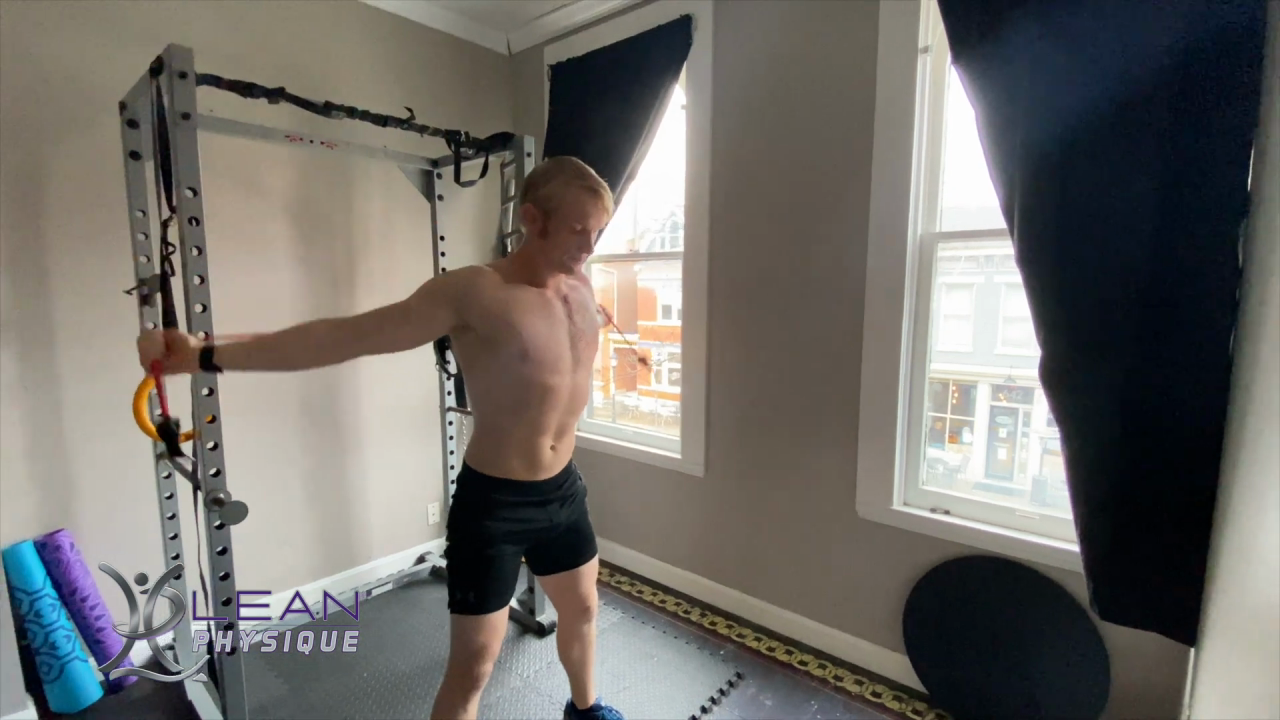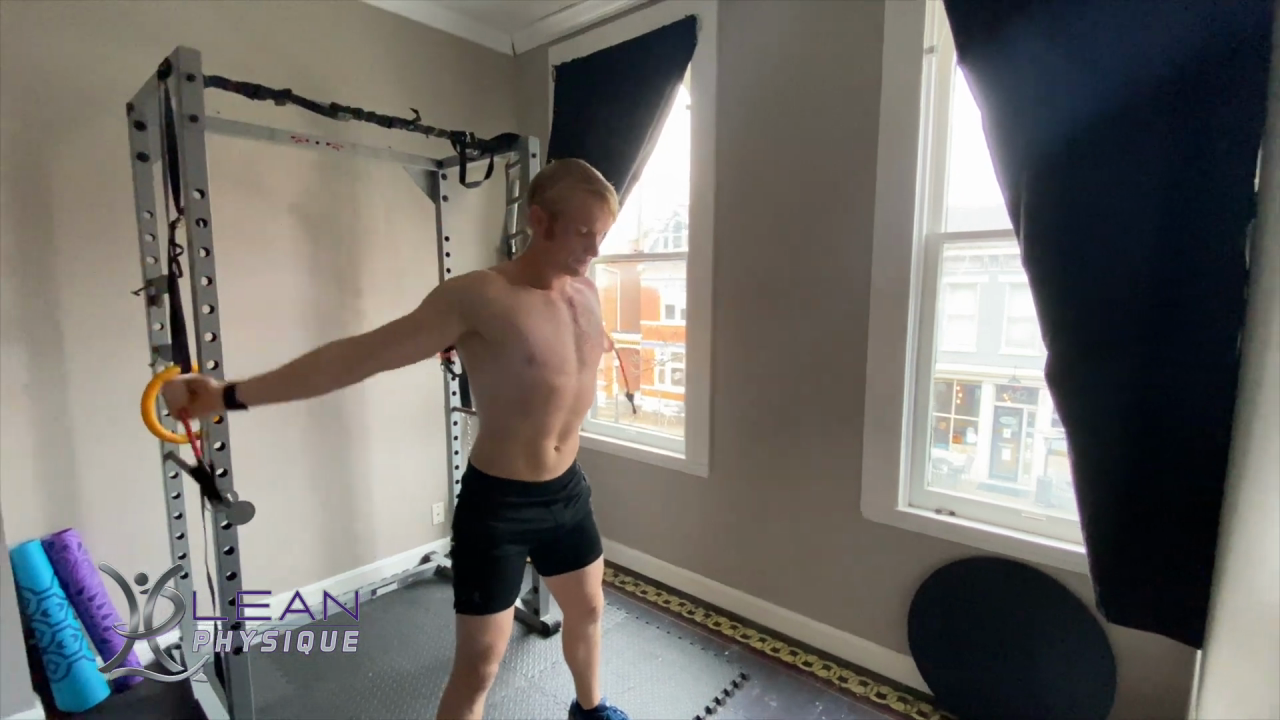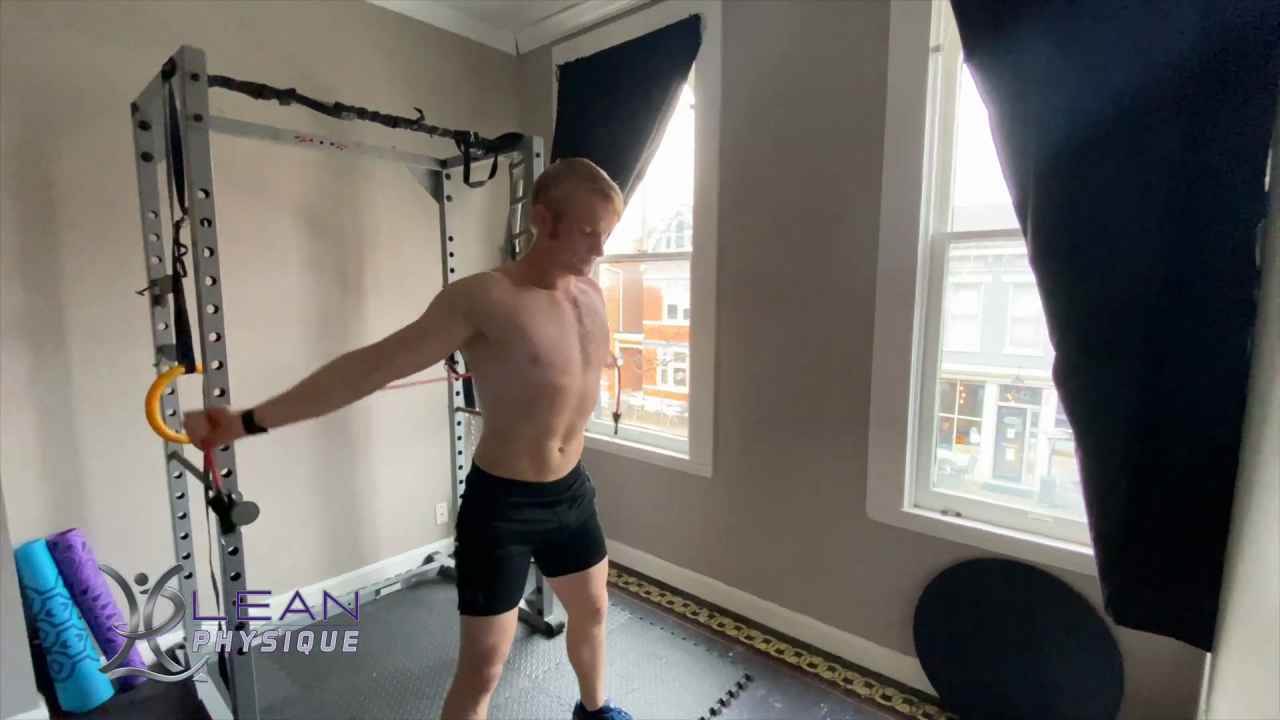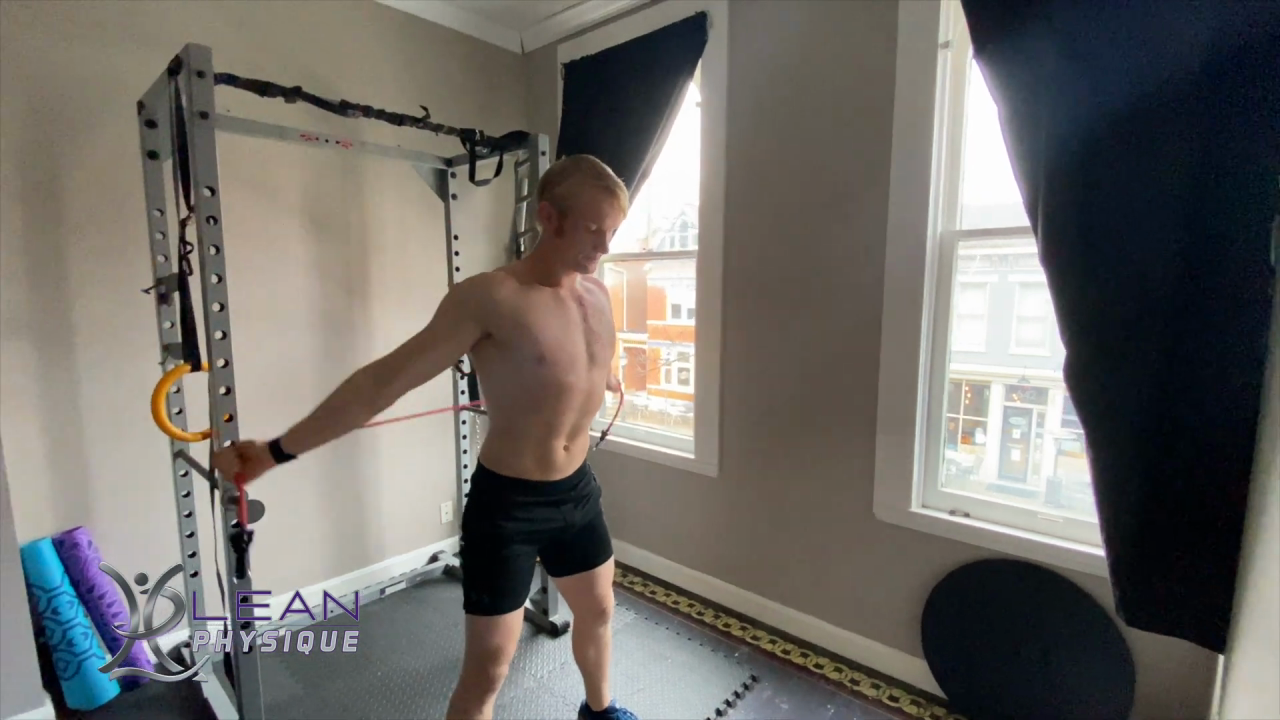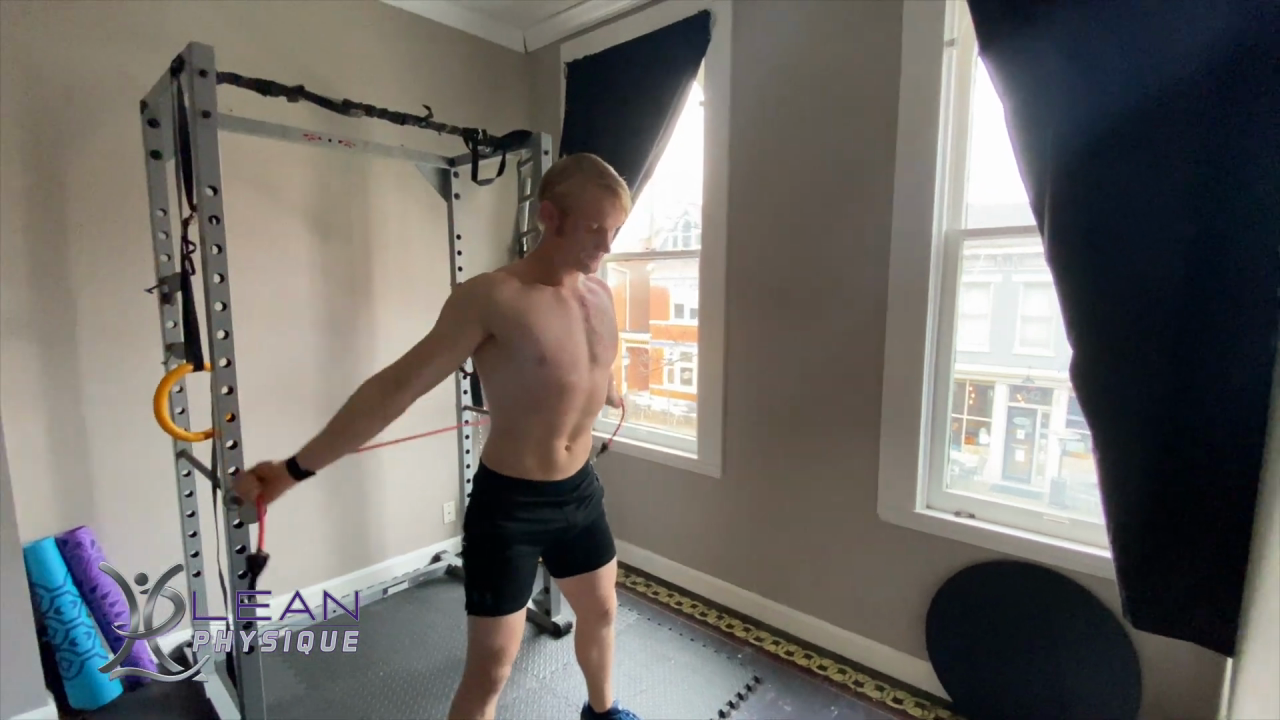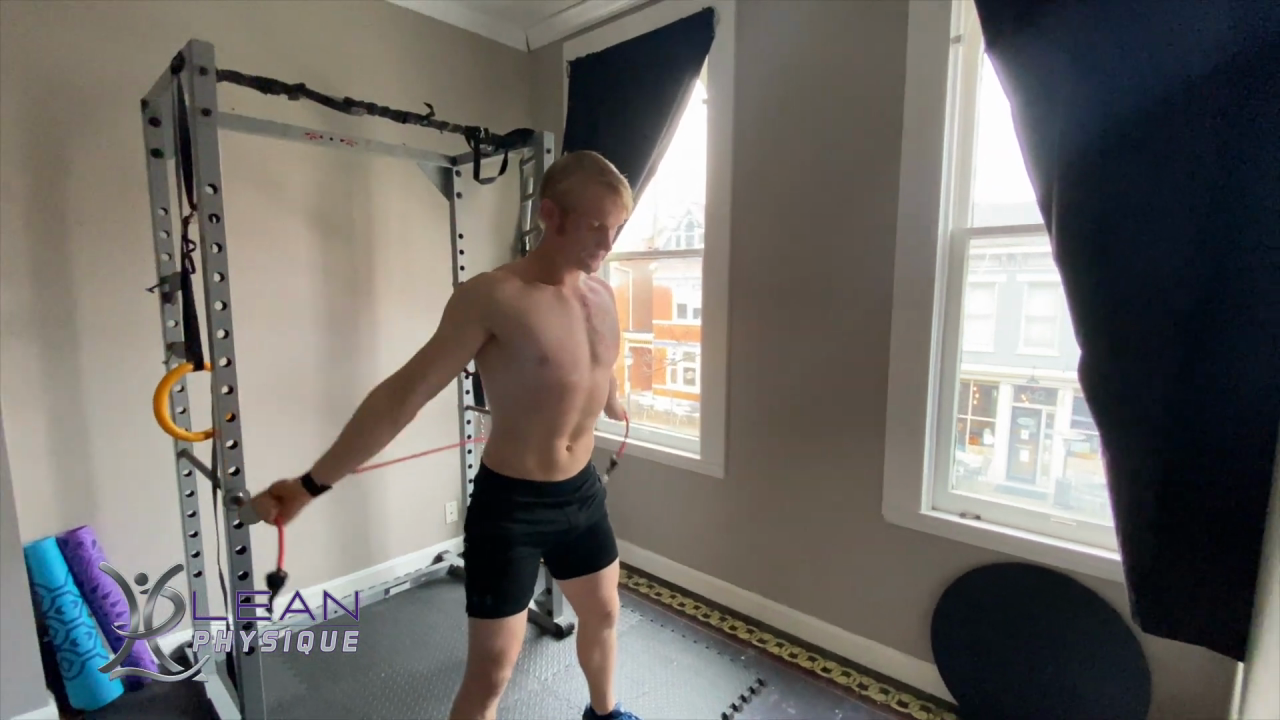
dt=0.1s
person 1, frame 1
left shoulder: (580, 288)
right shoulder: (475, 293)
right elbow: (347, 337)
right wrist: (208, 355)
left hip: (563, 491)
right hip: (491, 502)
left knee: (582, 610)
right knee: (472, 667)
person 1, frame 2
left shoulder: (585, 292)
right shoulder: (480, 297)
right elbow: (360, 355)
right wrist: (233, 396)
left hip: (567, 492)
right hip: (496, 504)
left knee: (588, 610)
right knee: (478, 667)
person 1, frame 3
left shoulder: (590, 293)
right shoulder: (485, 298)
right elbow: (371, 366)
right wrist: (252, 420)
left hip: (572, 493)
right hip: (500, 504)
left knee: (592, 611)
right knee: (482, 668)
person 1, frame 4
left shoulder: (596, 293)
right shoulder: (491, 298)
right elbow: (387, 378)
right wrist: (280, 449)
left hip: (577, 491)
right hip: (506, 503)
left knee: (598, 611)
right knee: (488, 668)
person 1, frame 5
left shoulder: (599, 294)
right shoulder: (492, 298)
right elbow: (396, 386)
right wrist: (296, 468)
left hip: (580, 492)
right hip: (508, 504)
left knee: (600, 612)
right knee: (489, 669)
person 1, frame 6
left shoulder: (601, 295)
right shoulder: (493, 297)
right elbow: (405, 394)
left wrist: (613, 404)
right wrist: (314, 483)
left hip: (582, 493)
right hip: (509, 505)
left knee: (602, 614)
right knee: (490, 670)
